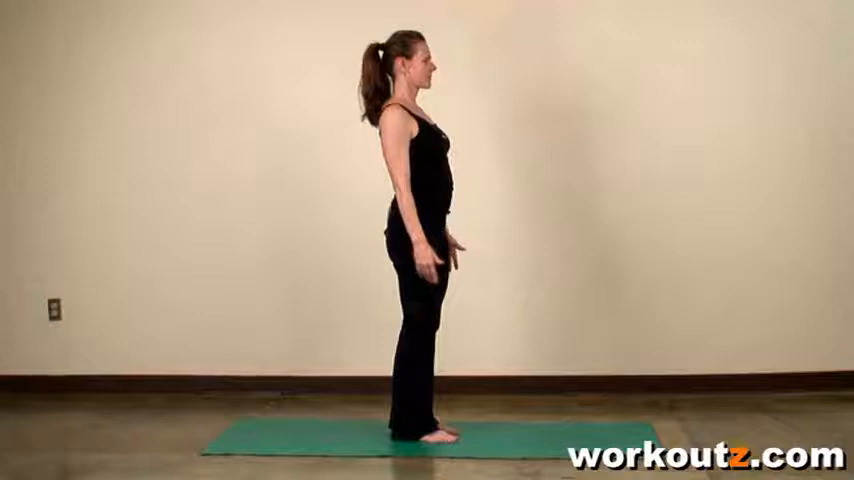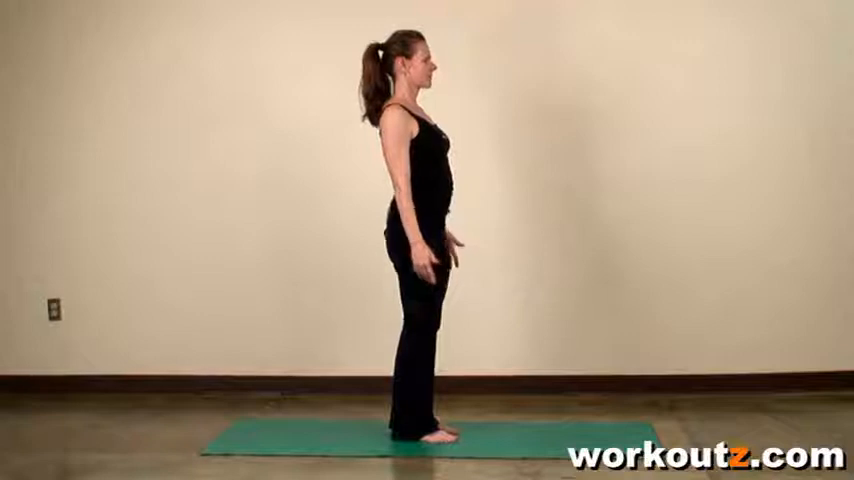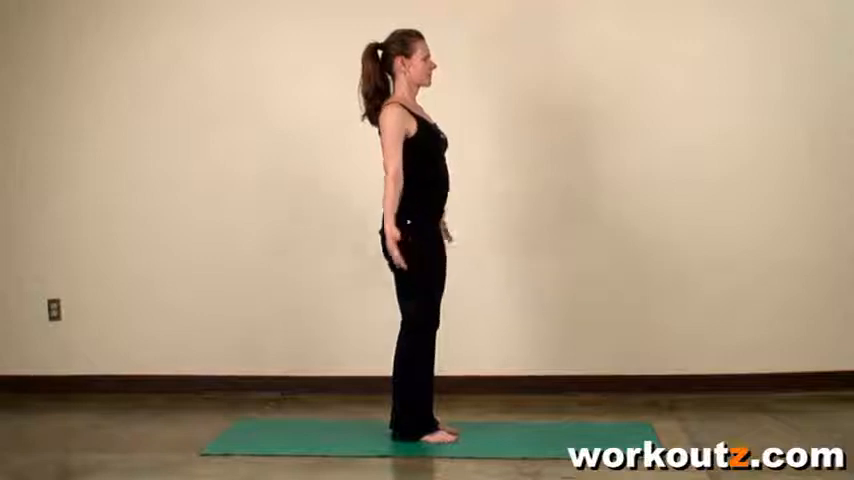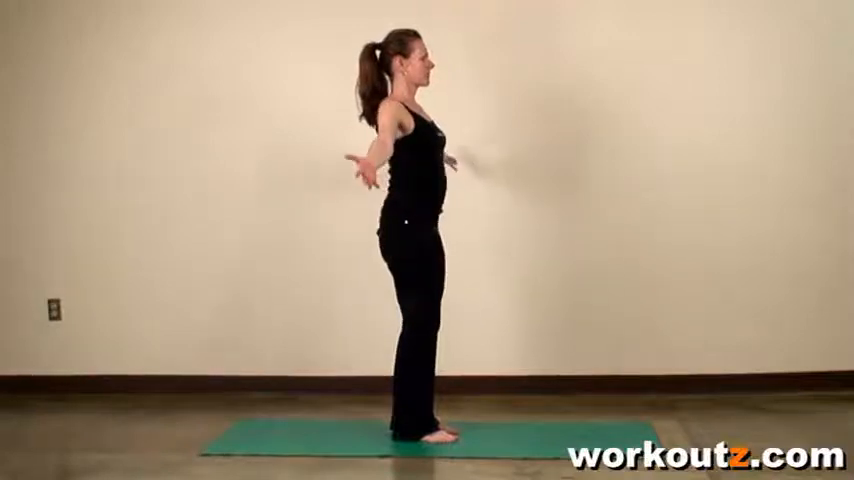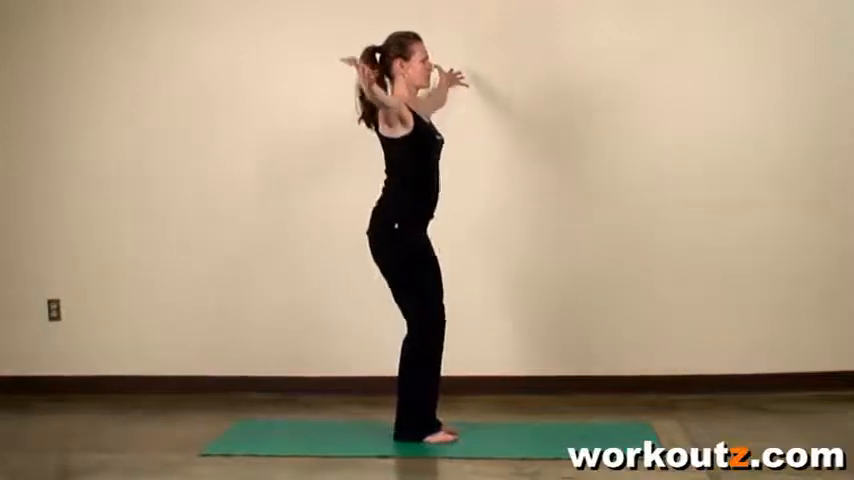
dt=0.4s
person 1, frame 1
left shoulder: (414, 112)
right shoulder: (394, 115)
right elbow: (402, 185)
right wrist: (419, 242)
left hip: (429, 228)
right hip: (412, 233)
left knee: (425, 327)
right knee: (418, 327)
left ankle: (419, 419)
right ankle: (411, 425)
person 1, frame 2
left shoulder: (414, 111)
right shoulder: (394, 115)
right elbow: (402, 185)
right wrist: (415, 242)
left hip: (429, 228)
right hip: (413, 232)
left knee: (426, 326)
right knee: (419, 326)
left ankle: (418, 418)
right ankle: (411, 424)
person 1, frame 3
left shoulder: (413, 109)
right shoulder: (394, 113)
right elbow: (394, 174)
right wrist: (390, 227)
left hip: (426, 229)
right hip: (409, 231)
left knee: (425, 325)
right knee: (418, 325)
left ankle: (419, 418)
right ankle: (411, 424)
person 1, frame 4
left shoulder: (413, 108)
right shoulder: (391, 108)
right elbow: (385, 143)
left wrist: (441, 154)
right wrist: (369, 163)
left hip: (422, 228)
right hip: (404, 229)
left knee: (425, 324)
right knee: (419, 324)
left ankle: (419, 419)
right ankle: (411, 424)
person 1, frame 5
left shoulder: (415, 109)
right shoulder: (393, 111)
left elbow: (434, 100)
right elbow: (378, 98)
left wrist: (446, 83)
right wrist: (367, 83)
left hip: (410, 230)
right hip: (394, 231)
left knee: (430, 324)
right knee: (424, 324)
left ankle: (422, 420)
right ankle: (413, 425)
